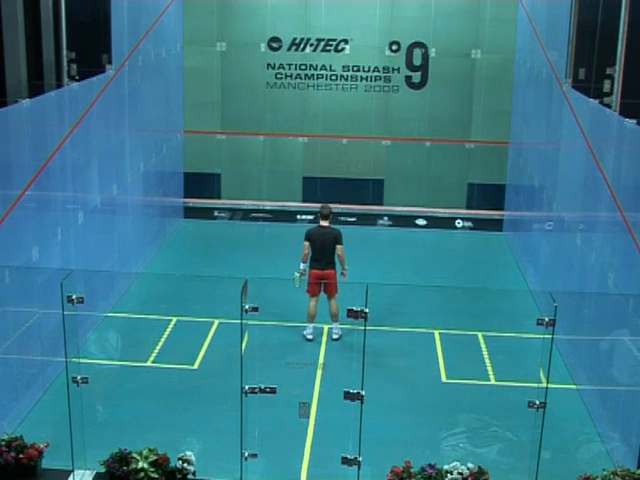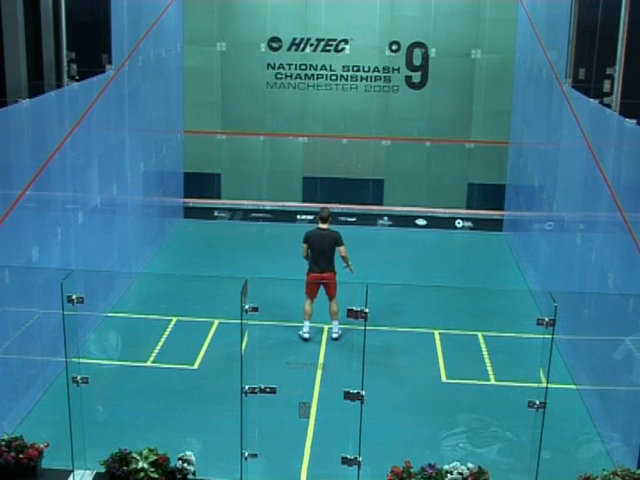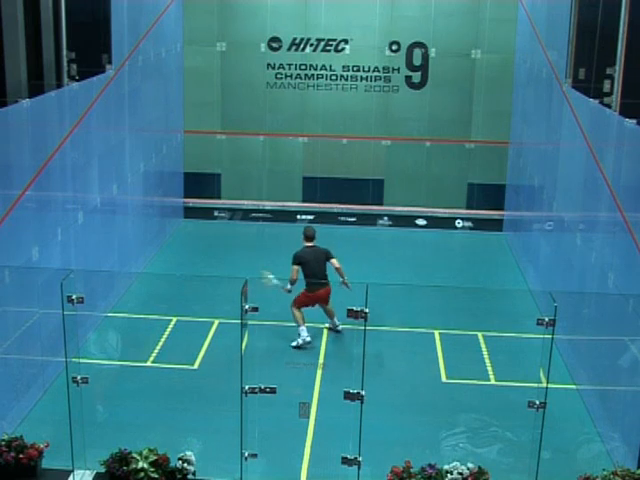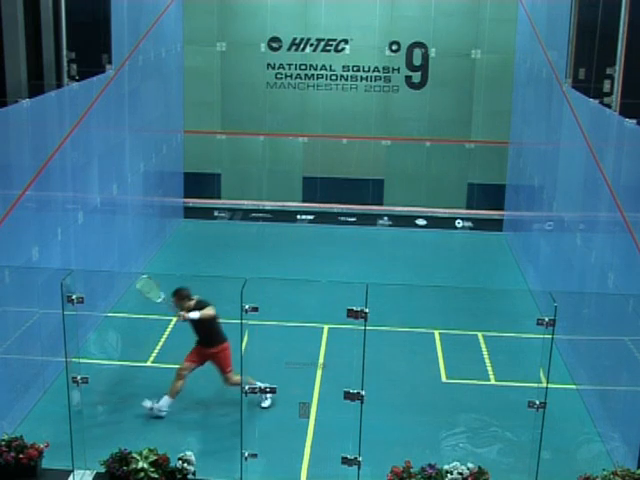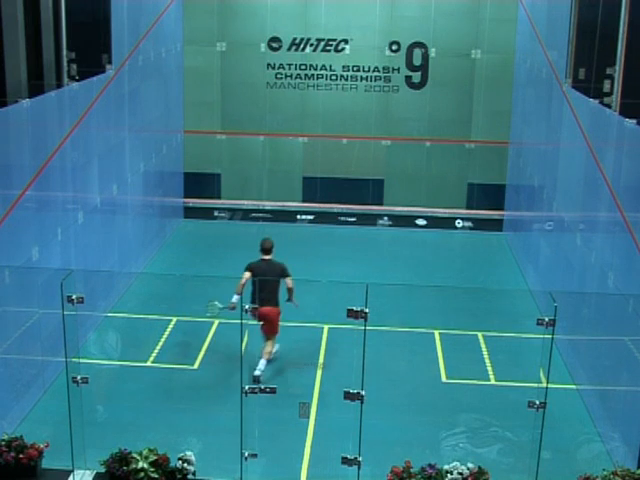
dt=1s
person 1, frame 1
left shoulder: (310, 232)
right shoulder: (336, 233)
left elbow: (306, 252)
right elbow: (340, 253)
left wrist: (302, 267)
right wrist: (344, 268)
left hip: (314, 271)
right hip: (330, 271)
left knee: (313, 300)
right knee: (332, 300)
left ankle: (309, 331)
right ankle: (335, 331)
person 1, frame 2
left shoulder: (308, 234)
right shoulder: (335, 235)
left elbow: (305, 254)
right elbow: (343, 254)
right wrist: (349, 264)
left hip: (313, 273)
right hip: (329, 273)
left knee: (309, 300)
right knee: (333, 300)
left ankle: (306, 330)
right ankle: (335, 331)
person 1, frame 3
left shoulder: (298, 255)
right shoulder: (324, 251)
left elbow: (294, 277)
right elbow: (337, 266)
left wrist: (289, 287)
right wrist: (344, 279)
left hip: (312, 291)
right hip: (326, 289)
left knee: (295, 307)
right knee: (325, 305)
left ankle: (304, 336)
right ankle: (335, 325)
person 1, frame 4
left shoulder: (202, 305)
right shoulder: (190, 308)
left elbow: (212, 313)
left wrist: (190, 316)
left hip: (219, 347)
right hip: (202, 346)
left knee: (230, 379)
right knee: (181, 372)
right ankle: (162, 407)
person 1, frame 5
left shoulder: (252, 266)
right shoulder: (280, 266)
left elbow: (243, 282)
right elbow: (290, 286)
left wrist: (235, 299)
right wrist: (290, 298)
left hip: (256, 308)
right hip: (272, 309)
right knee: (270, 340)
left ankle: (272, 350)
right ankle: (259, 370)
